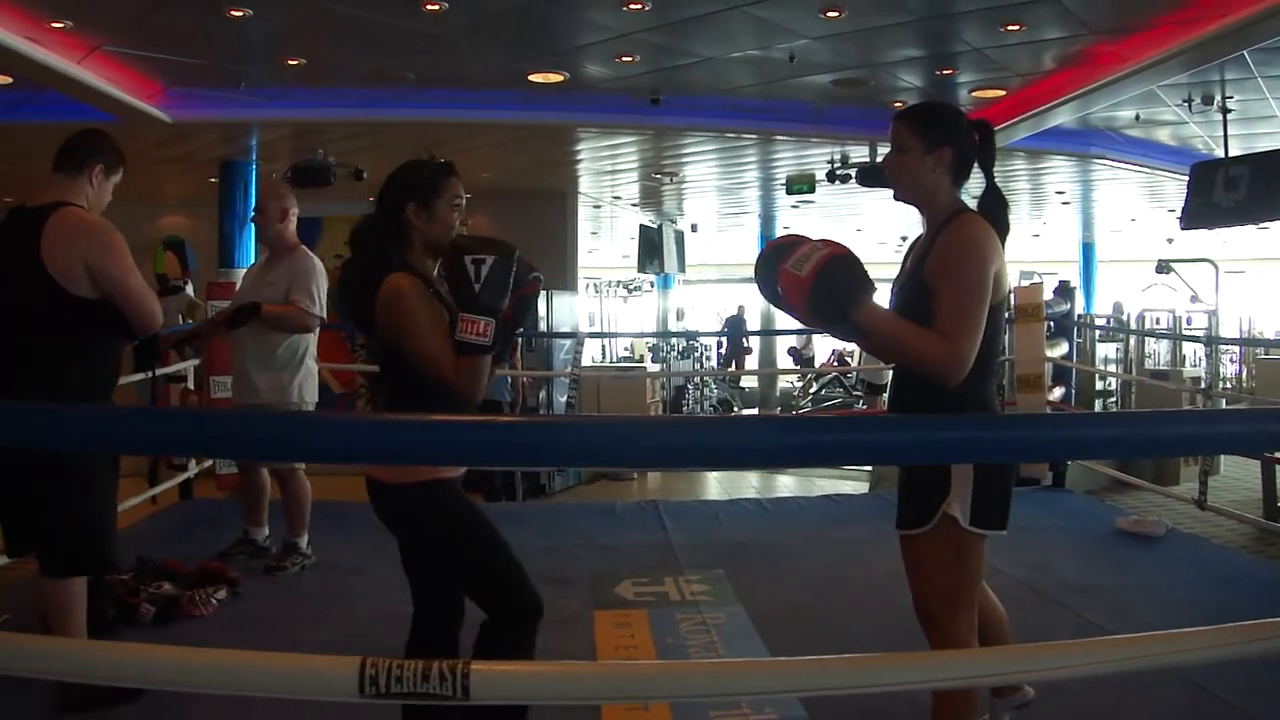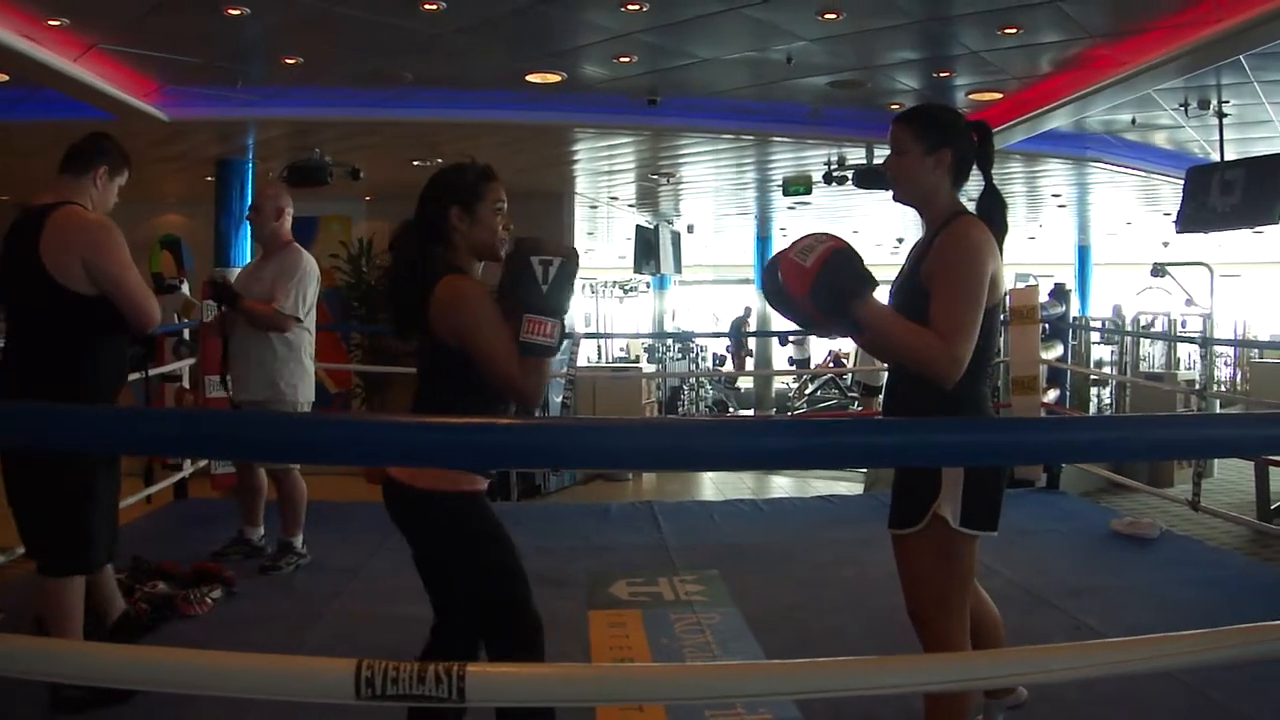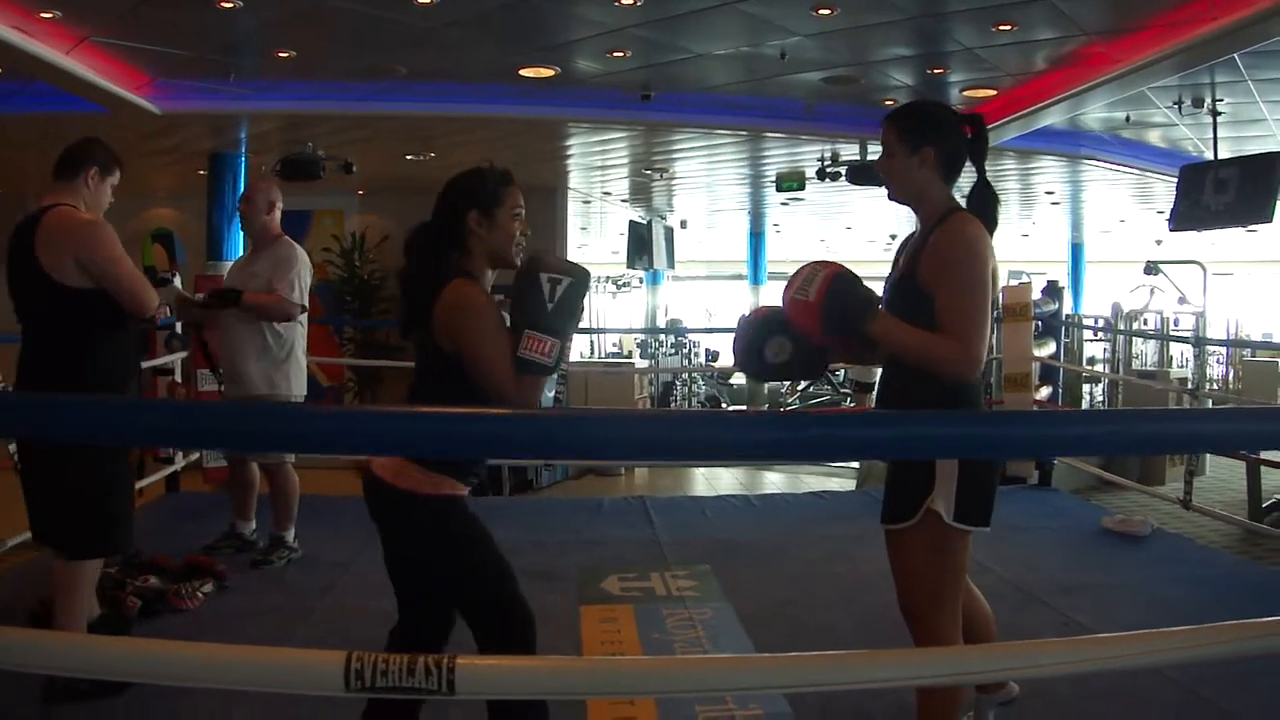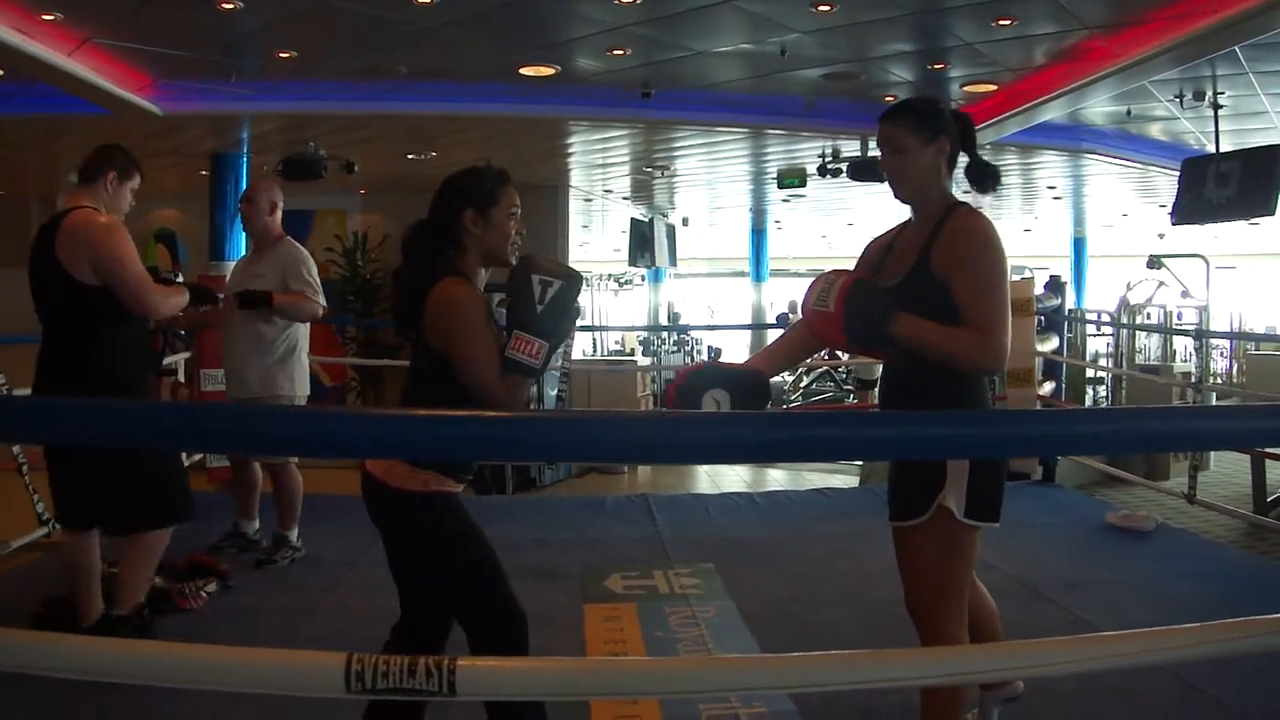
dt=0.3s
person 1, frame 1
left shoulder: (968, 238)
right shoulder: (929, 242)
left elbow: (950, 360)
left wrist: (854, 307)
right wrist: (840, 314)
left knee: (944, 613)
right knee: (960, 595)
person 1, frame 2
left shoulder: (965, 240)
right shoulder: (932, 242)
left elbow: (946, 360)
left wrist: (857, 303)
right wrist: (841, 314)
left knee: (935, 614)
right knee: (952, 593)
person 1, frame 3
left shoulder: (960, 238)
right shoulder: (917, 244)
left elbow: (964, 359)
right elbow: (892, 346)
left wrist: (867, 322)
right wrist: (814, 345)
left knee: (928, 608)
right knee: (947, 591)
person 1, frame 4
left shoulder: (968, 233)
right shoulder: (892, 244)
left elbow: (989, 352)
right elbow: (825, 324)
left wrist: (891, 321)
right wrist: (750, 372)
left knee: (934, 604)
right knee: (949, 584)
person 2, frame 1
left shoulder: (429, 286)
right shoulder: (403, 291)
left elbow: (460, 377)
right elbow: (464, 388)
left wrist: (500, 309)
right wrist: (482, 301)
left hip: (418, 480)
right hip: (418, 483)
left knee: (439, 615)
right knee: (516, 604)
person 2, frame 2
left shoulder: (453, 288)
right shoulder: (461, 292)
left elbow: (492, 380)
right elbow: (527, 389)
left wrist: (531, 304)
right wrist: (541, 304)
left hip: (427, 486)
right hip: (444, 492)
left knee: (461, 624)
right knee: (517, 631)
person 2, frame 3
left shoulder: (459, 291)
right shoulder: (468, 299)
left elbow: (486, 391)
right elbow: (514, 404)
left wrist: (541, 318)
right wrist: (545, 321)
left hip: (403, 484)
right hip: (422, 494)
left knee: (424, 622)
right knee: (507, 625)
person 2, frame 4
left shoulder: (460, 290)
right shoulder: (458, 297)
left elbow: (484, 387)
right elbow: (500, 402)
left wrist: (537, 324)
right wrist: (535, 323)
left hip: (405, 483)
right hip: (418, 491)
left knee: (426, 619)
right knee: (499, 624)
person 3, frame 1
right shoulder: (90, 232)
right elbow: (150, 320)
left wrist: (108, 319)
right wrist: (119, 317)
right hip: (65, 412)
left knee: (67, 535)
right knee: (72, 547)
left ankle: (64, 641)
right ankle: (78, 678)
person 3, frame 2
right shoulder: (90, 229)
right elbow: (148, 317)
left wrist: (111, 315)
right wrist: (124, 300)
right hip: (70, 408)
left knee: (85, 523)
right knee: (69, 544)
left ankle: (114, 618)
right ankle: (72, 679)
person 3, frame 3
left shoulder: (27, 231)
right shoulder: (82, 229)
right elbow: (146, 303)
left wrist: (113, 297)
right wrist: (138, 291)
left hip: (47, 394)
right hip: (87, 400)
left knee: (71, 526)
right knee: (92, 534)
left ankle: (88, 621)
person 3, frame 4
left shoulder: (49, 232)
right shoulder: (99, 229)
right elbow: (150, 305)
left wrist: (164, 292)
right wrist: (186, 295)
left hip: (65, 392)
right hip: (109, 396)
left knee: (83, 515)
right knee: (158, 506)
left ankle: (90, 620)
right ankle: (123, 615)
person 4, frame 1
left shoulder: (306, 264)
right shoulder: (259, 266)
left elbow: (307, 320)
right elbow: (235, 314)
left wrist: (255, 311)
right wrist: (196, 332)
left hip: (287, 390)
right hip: (250, 387)
left knee: (287, 467)
right knee: (248, 462)
left ankle: (299, 546)
right ankle: (255, 536)
person 4, frame 2
left shoulder: (298, 262)
right shoulder: (255, 265)
left elbow: (282, 319)
right elbow: (241, 315)
left wrist: (233, 300)
right wrist: (224, 309)
left hip: (282, 389)
right hip: (247, 386)
left knee: (282, 467)
right knee: (245, 461)
left ankle: (294, 545)
right ankle: (251, 535)
person 4, frame 3
left shoulder: (290, 254)
right shoulder: (244, 260)
left elbow: (288, 307)
right elbow: (225, 312)
left wrist: (236, 298)
right wrist: (196, 310)
left hip: (275, 382)
right hip: (239, 380)
left knee: (275, 461)
right knee: (238, 455)
left ankle: (285, 539)
right ankle: (243, 530)
person 4, frame 4
left shoulder: (293, 255)
right shoulder: (246, 260)
left elbow: (313, 307)
right elbow: (235, 312)
left wrist: (266, 300)
left hip: (278, 383)
right hip: (241, 381)
left knee: (279, 460)
right knee: (240, 455)
left ankle: (289, 538)
right ankle: (246, 529)
